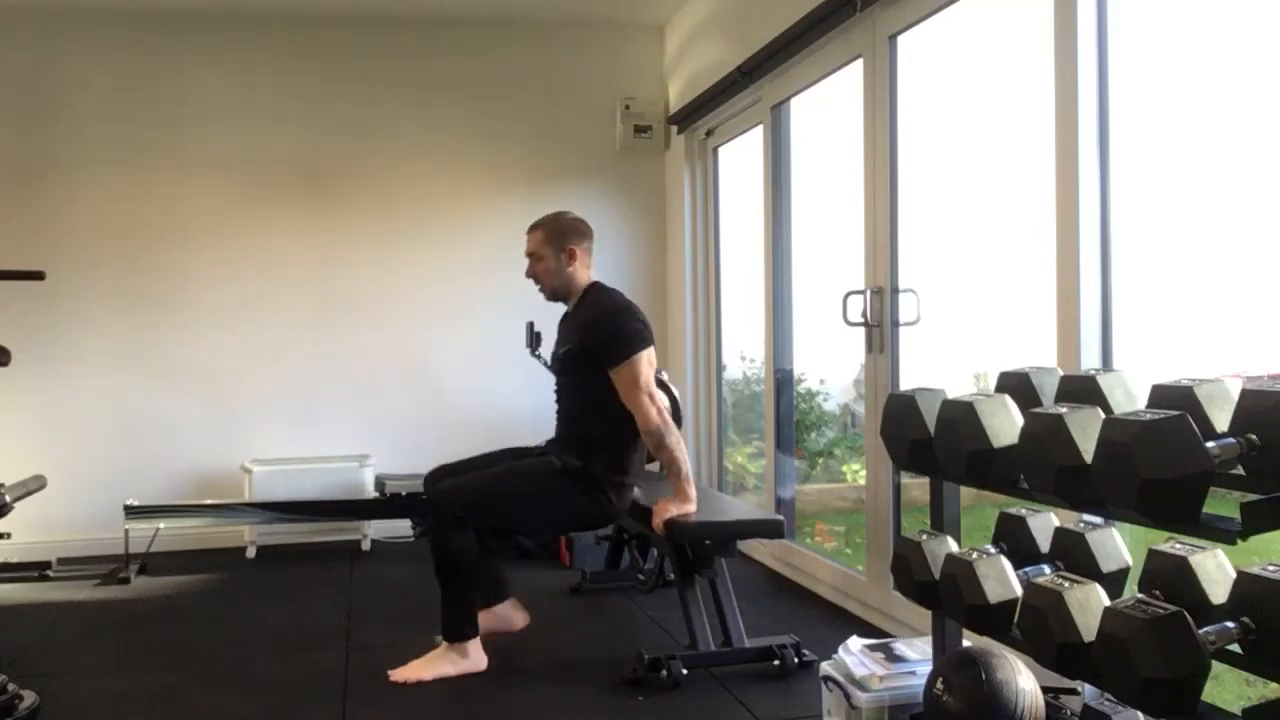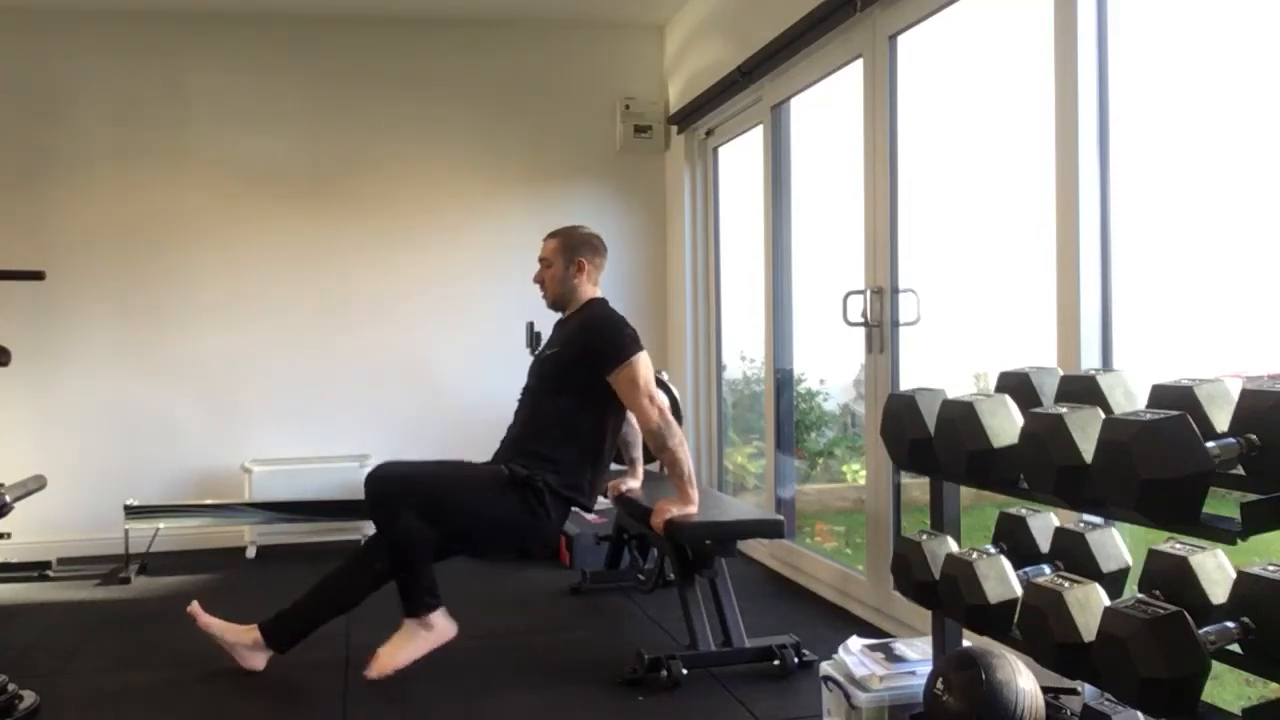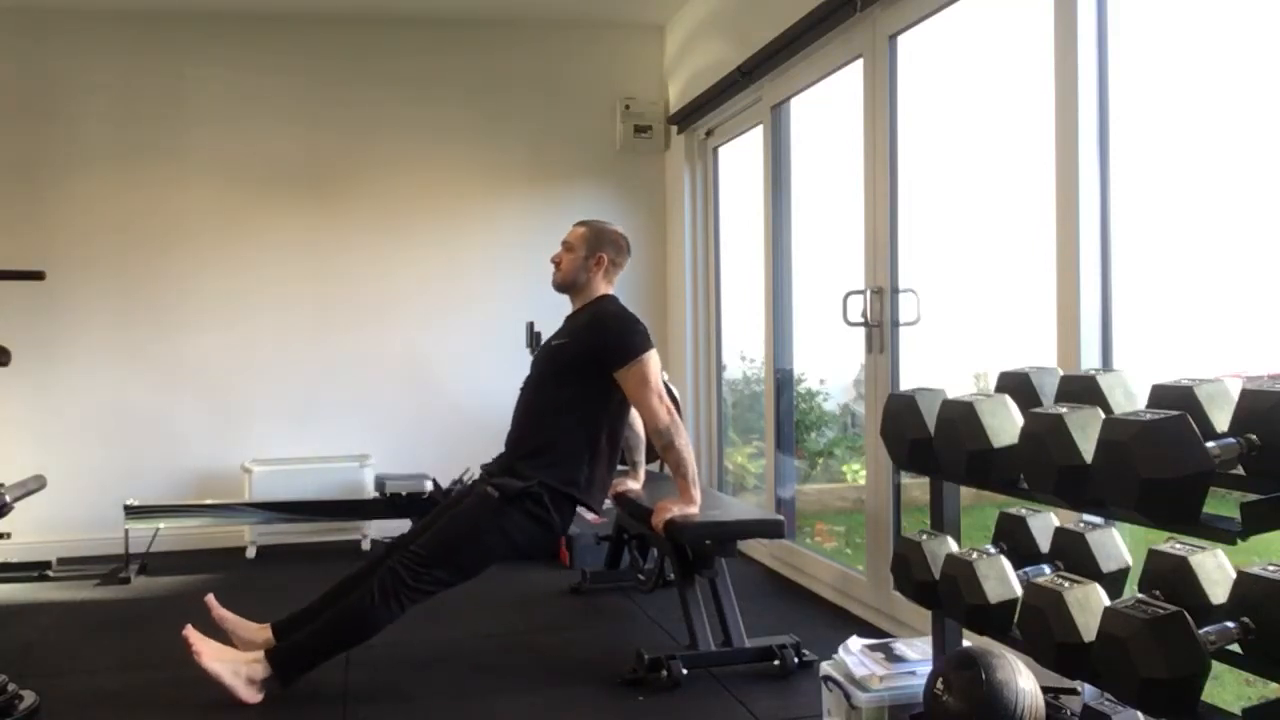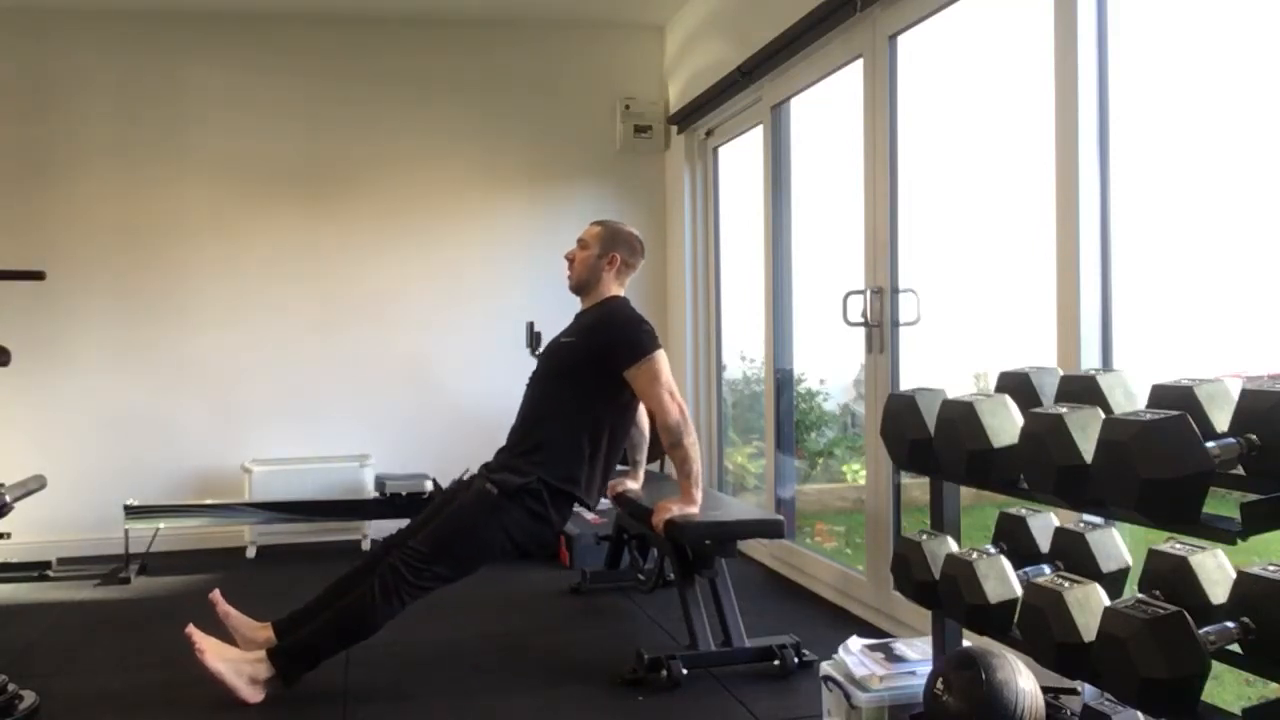
dt=1s
person 1, frame 1
left shoulder: (610, 317)
right shoulder: (577, 315)
left elbow: (648, 409)
left wrist: (683, 495)
right wrist: (632, 466)
left hip: (588, 483)
right hip: (566, 458)
left knee: (449, 502)
right knee: (442, 482)
left ankle: (462, 647)
right ankle: (498, 605)
person 1, frame 2
left shoulder: (603, 329)
right shoulder: (573, 327)
left elbow: (650, 409)
right elbow: (619, 407)
left wrist: (685, 497)
right wrist: (633, 474)
left hip: (533, 499)
right hip: (514, 488)
left knee: (387, 484)
right knee: (388, 545)
left ankle: (426, 618)
right ankle: (265, 639)
person 1, frame 3
left shoulder: (612, 324)
right shoulder: (585, 324)
left elbow: (658, 410)
right elbow: (624, 405)
left wrist: (687, 497)
right wrist: (634, 474)
left hip: (534, 498)
right hip: (511, 480)
left knee: (408, 573)
right knee: (400, 553)
left ankle: (267, 669)
right ankle: (274, 638)
person 1, frame 4
left shoulder: (619, 325)
right shoulder: (596, 323)
left elbow: (668, 406)
right elbow: (631, 406)
left wrist: (689, 497)
right wrist: (634, 473)
left hip: (531, 493)
right hip: (509, 476)
left knee: (408, 569)
right knee: (399, 548)
left ankle: (270, 667)
right ankle: (275, 635)
